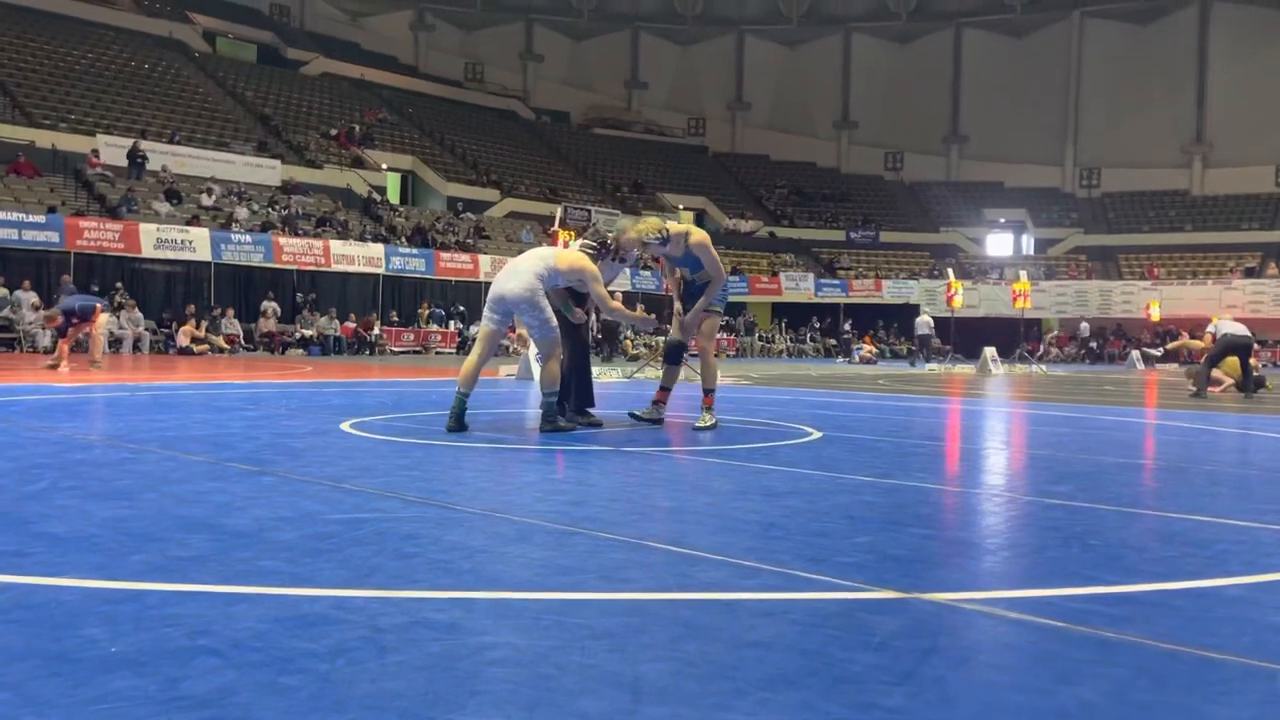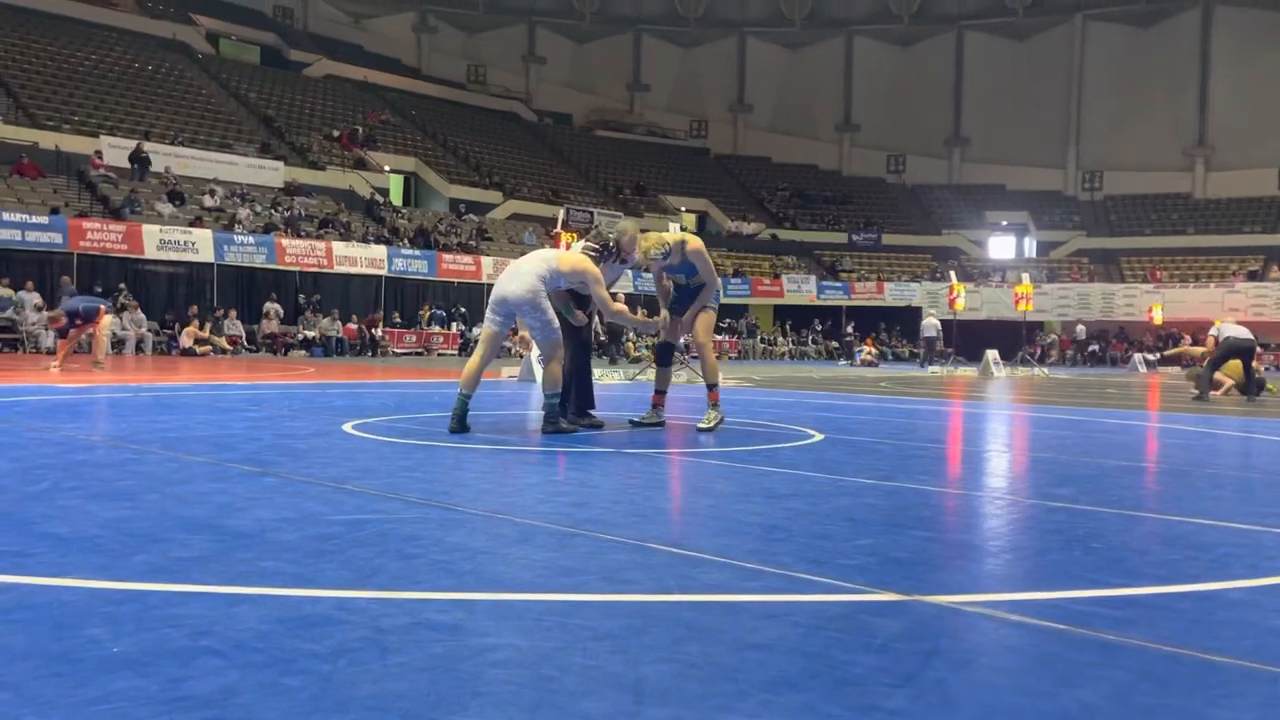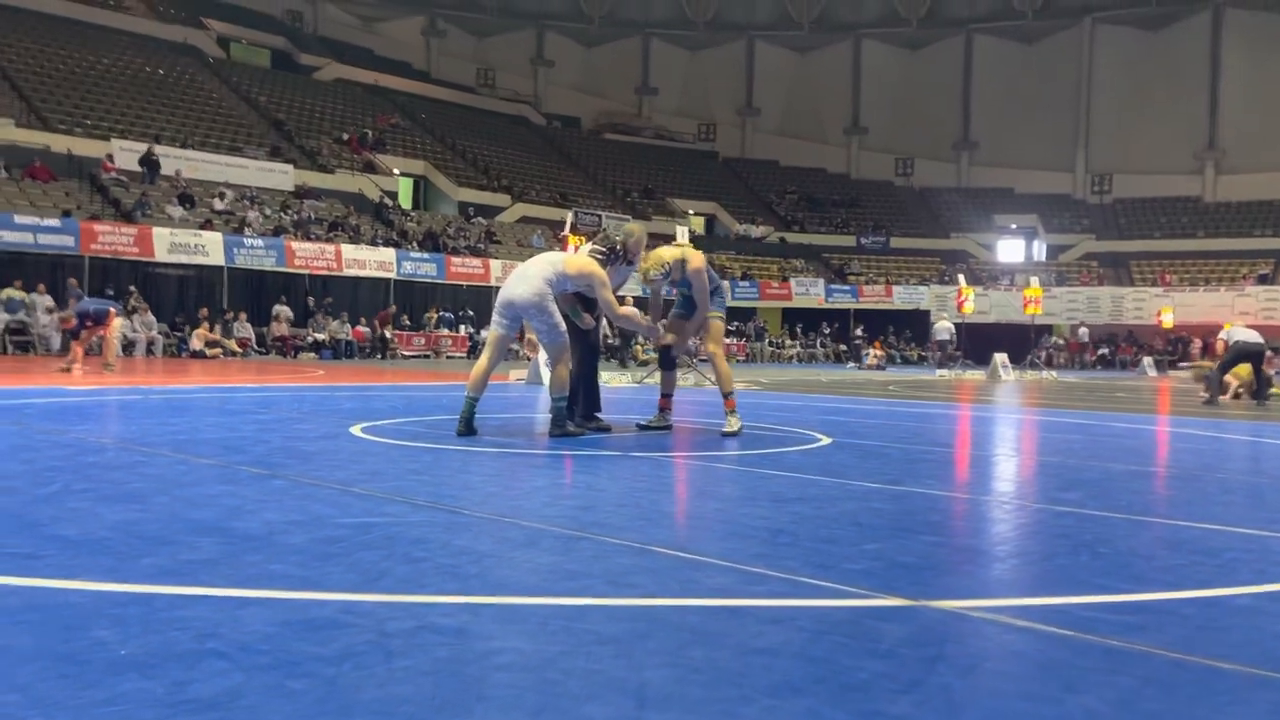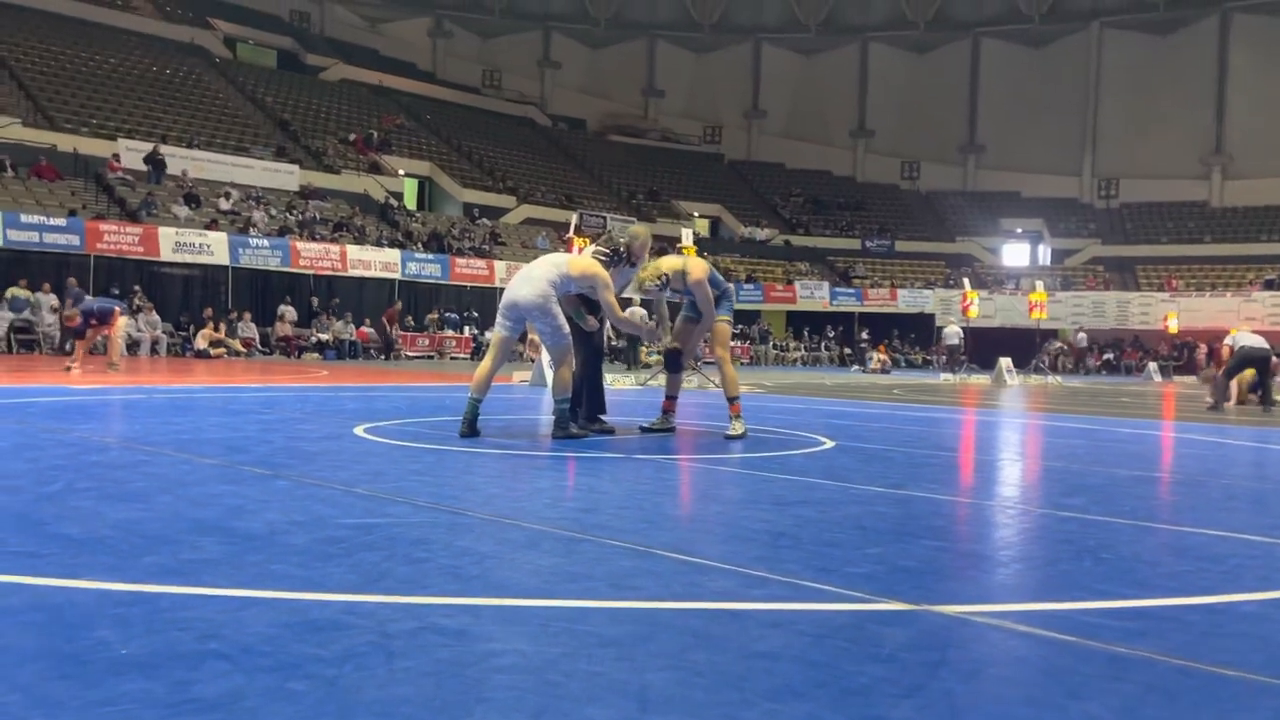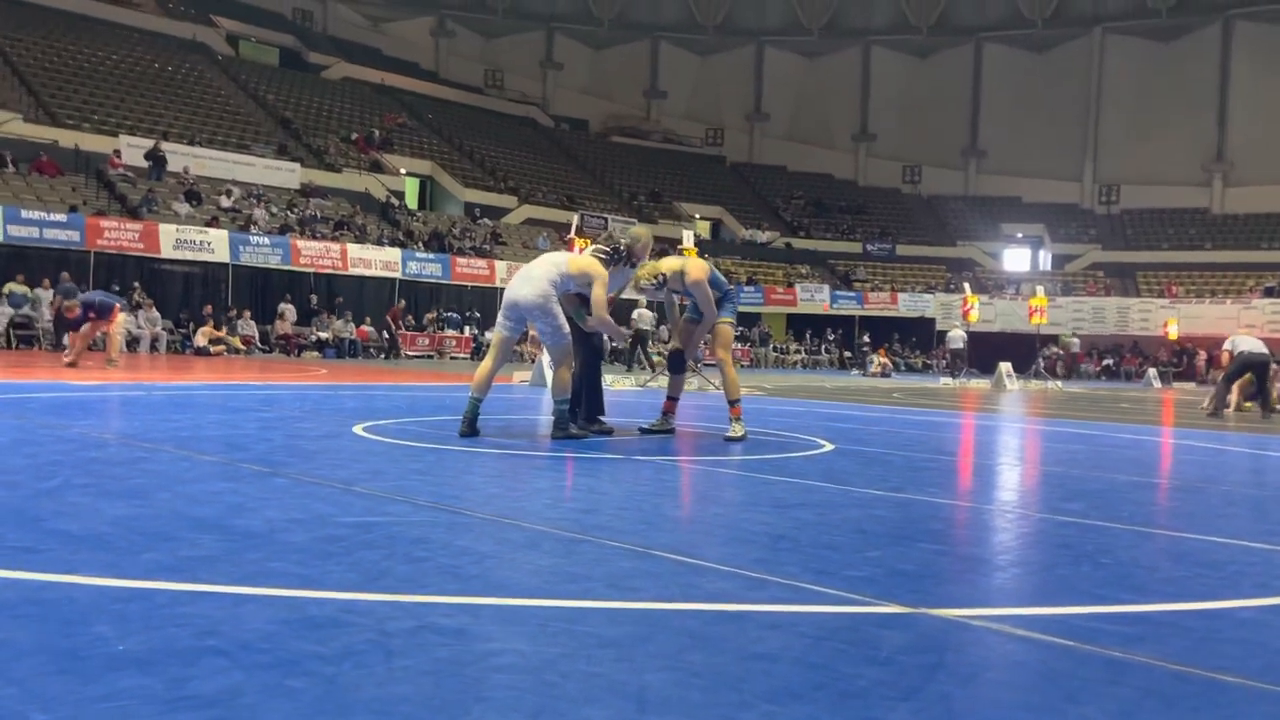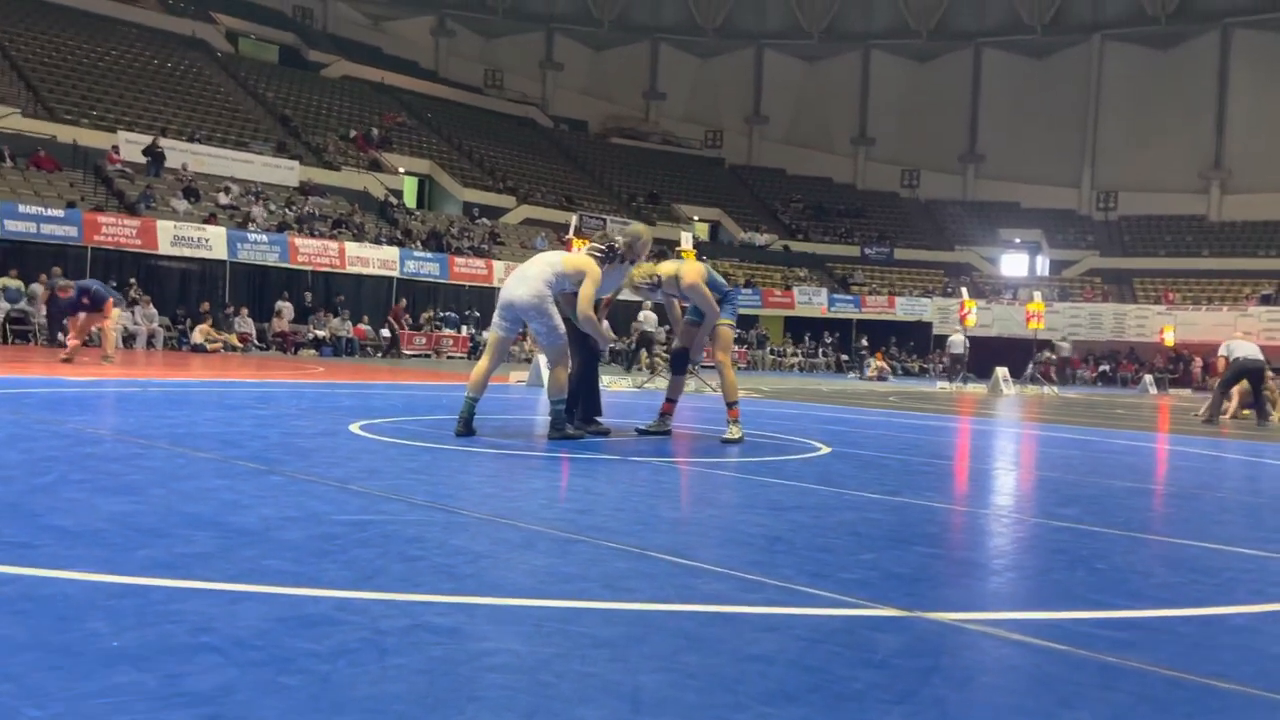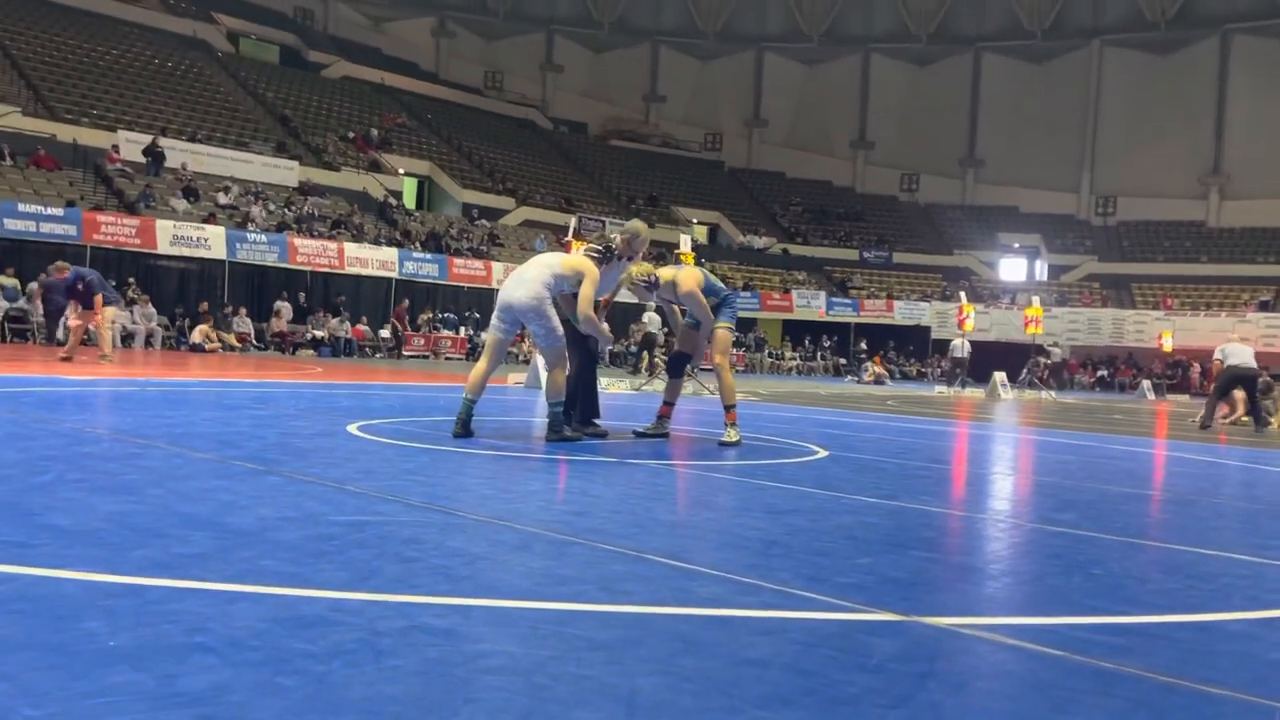
dt=0.2s
person 1, frame 1
left shoulder: (628, 256)
right shoulder: (586, 249)
left wrist: (589, 302)
right wrist: (570, 310)
left hip: (582, 295)
right hip: (560, 293)
left knee: (578, 348)
right knee: (576, 347)
left ankle: (558, 403)
right ankle: (576, 409)
person 1, frame 2
left shoulder: (629, 257)
right shoulder: (587, 250)
left wrist: (592, 303)
right wrist: (571, 312)
left hip: (585, 297)
right hip: (563, 295)
left knee: (583, 349)
right knee: (577, 349)
left ankle: (560, 404)
right ankle: (578, 410)
person 1, frame 3
left shoulder: (636, 258)
right shoulder: (594, 252)
left wrist: (599, 308)
right wrist: (579, 315)
left hip: (592, 300)
right hip: (570, 297)
left knee: (590, 353)
right knee: (585, 352)
left ankle: (568, 407)
right ankle: (585, 413)
person 1, frame 4
left shoulder: (640, 259)
right shoulder: (597, 255)
left wrist: (604, 309)
left hip: (595, 302)
right hip: (574, 299)
left knee: (595, 354)
right knee: (589, 354)
left ankle: (571, 409)
right ankle: (589, 415)
person 1, frame 5
left shoulder: (639, 260)
right shoulder: (599, 254)
right wrist: (582, 319)
right hip: (573, 299)
left knee: (594, 354)
right knee: (588, 354)
left ankle: (571, 409)
right ankle: (588, 416)
person 1, frame 6
left shoulder: (636, 258)
right shoulder: (598, 252)
left wrist: (604, 307)
right wrist: (580, 321)
left knee: (590, 355)
right knee: (585, 355)
left ankle: (567, 410)
right ankle: (585, 416)
person 1, frame 7
left shoulder: (633, 257)
right shoulder: (595, 251)
left wrist: (603, 309)
left hip: (590, 303)
right hip: (568, 301)
left knee: (588, 357)
right knee: (583, 357)
left ankle: (566, 412)
right ankle: (583, 419)
person 2, frame 1
left shoulder: (559, 254)
right shoulder: (587, 266)
right elbow: (610, 309)
right wrist: (638, 318)
left hip: (500, 284)
right hip: (524, 289)
left knee: (480, 352)
right knee: (552, 354)
left ankle: (456, 415)
right ankle: (549, 418)
person 2, frame 2
left shoulder: (562, 256)
right shoulder: (589, 268)
right elbow: (611, 312)
right wrist: (640, 323)
left hip: (503, 285)
right hip: (527, 291)
left knee: (482, 354)
right knee: (554, 356)
left ankle: (458, 416)
right ankle: (552, 419)
person 2, frame 3
left shoulder: (569, 259)
right shoulder: (596, 271)
right elbow: (617, 315)
right wrist: (645, 327)
left hip: (509, 288)
right hip: (533, 294)
left knee: (489, 357)
right knee: (560, 359)
left ankle: (465, 420)
right ankle: (559, 422)
person 2, frame 4
left shoulder: (572, 260)
right shoulder: (599, 273)
right elbow: (617, 318)
right wrist: (645, 330)
left hip: (513, 289)
right hip: (537, 296)
left knee: (493, 357)
right knee: (563, 361)
left ankle: (469, 421)
right ankle: (561, 424)
person 2, frame 5
left shoulder: (572, 259)
right shoulder: (599, 271)
right elbow: (601, 319)
left wrist: (531, 328)
right wrist: (620, 333)
left hip: (513, 289)
right hip: (538, 296)
left knee: (493, 358)
right knee: (563, 361)
left ankle: (468, 421)
right ankle: (561, 424)
person 2, frame 6
left shoulder: (565, 257)
right shoulder: (593, 269)
right elbow: (584, 315)
right wrist: (602, 337)
left hip: (509, 288)
right hip: (534, 295)
left knee: (490, 358)
right knee: (560, 361)
left ankle: (465, 419)
right ankle: (558, 425)
person 2, frame 7
left shoulder: (564, 259)
right shoulder: (591, 270)
right elbow: (585, 315)
right wrist: (604, 336)
left hip: (508, 290)
right hip: (532, 297)
left knee: (488, 361)
right knee: (557, 363)
left ankle: (462, 421)
right ankle: (556, 427)
person 3, frame 1
left shoulder: (697, 240)
right shoulder: (658, 243)
left elbow: (719, 277)
left wrist: (696, 312)
right wrist: (677, 300)
left hip: (712, 289)
right hip: (689, 289)
left knee: (705, 348)
right knee: (673, 348)
left ankle: (708, 412)
right ankle: (658, 408)
person 3, frame 2
left shoulder: (692, 247)
right shoulder: (649, 249)
left elbow: (713, 282)
left wrist: (690, 315)
right wrist: (664, 310)
left hip: (704, 289)
right hip: (680, 291)
left knee: (702, 344)
right knee: (663, 348)
left ankle: (714, 409)
right ankle: (656, 411)
person 3, frame 3
left shoulder: (693, 265)
right shoulder: (653, 264)
left elbow: (703, 307)
right elbow: (655, 297)
left wrist: (684, 338)
left hip: (710, 296)
right hip: (685, 297)
left knee: (713, 351)
right knee: (666, 349)
left ankle: (732, 415)
right ankle: (664, 414)
person 3, frame 4
left shoulder: (694, 276)
right shoulder: (656, 272)
left elbow: (709, 315)
right elbow: (659, 304)
left wrist: (692, 348)
left hip: (719, 300)
right hip: (694, 301)
left knee: (720, 356)
right knee: (673, 352)
left ankle: (737, 419)
right ankle: (667, 417)
person 3, frame 5
left shoulder: (692, 277)
right shoulder: (657, 272)
left elbow: (710, 313)
right elbow: (670, 303)
left wrist: (693, 344)
right wrist: (678, 336)
left hip: (722, 300)
right hip: (698, 301)
left knee: (721, 357)
right knee: (676, 355)
left ankle: (737, 422)
right ankle: (667, 418)
person 3, frame 6
left shoulder: (687, 281)
right shoulder: (657, 278)
left elbow: (713, 312)
right elbow: (670, 303)
left wrist: (698, 343)
right wrist: (680, 335)
left hip: (723, 302)
right hip: (700, 303)
left knee: (721, 360)
right knee: (678, 357)
left ankle: (734, 424)
right ankle: (664, 419)
person 3, frame 7
left shoulder: (684, 287)
right shoulder: (657, 285)
left elbow: (708, 320)
right elbow: (670, 310)
left wrist: (698, 350)
right wrist: (681, 339)
left hip: (722, 305)
right hip: (700, 307)
left knee: (718, 362)
right knee: (675, 361)
left ankle: (732, 427)
right ankle: (662, 422)
